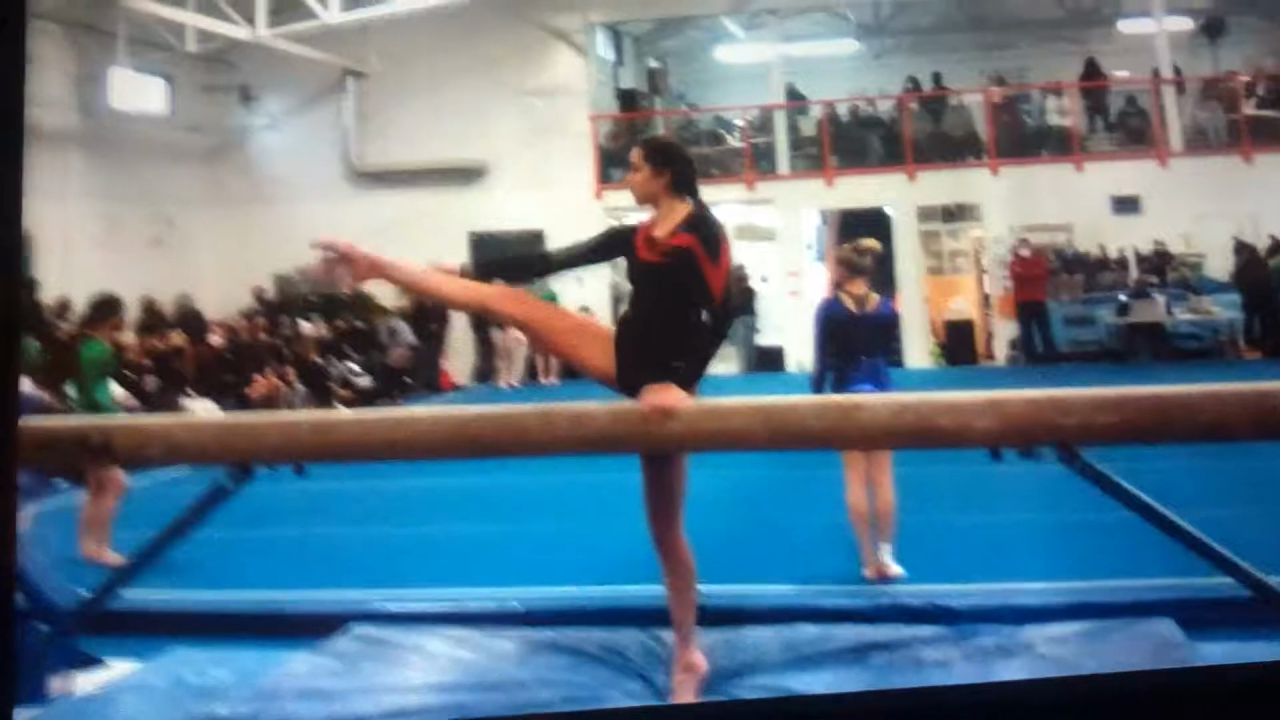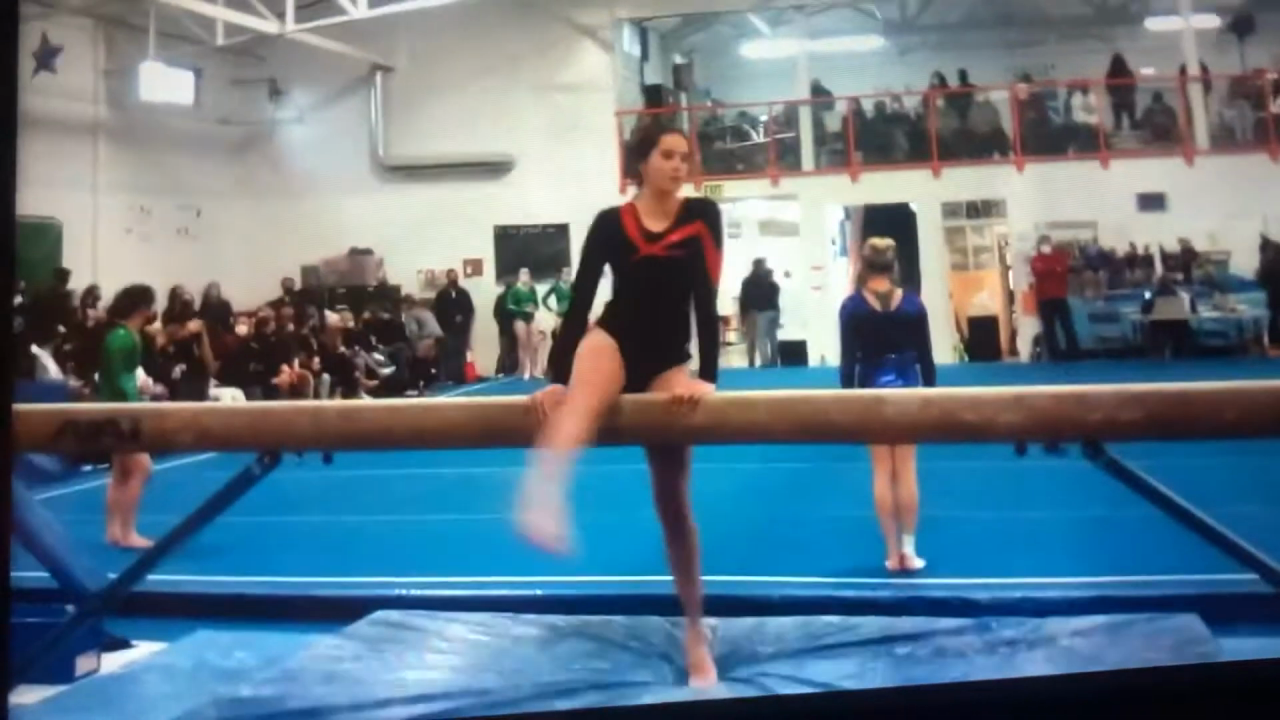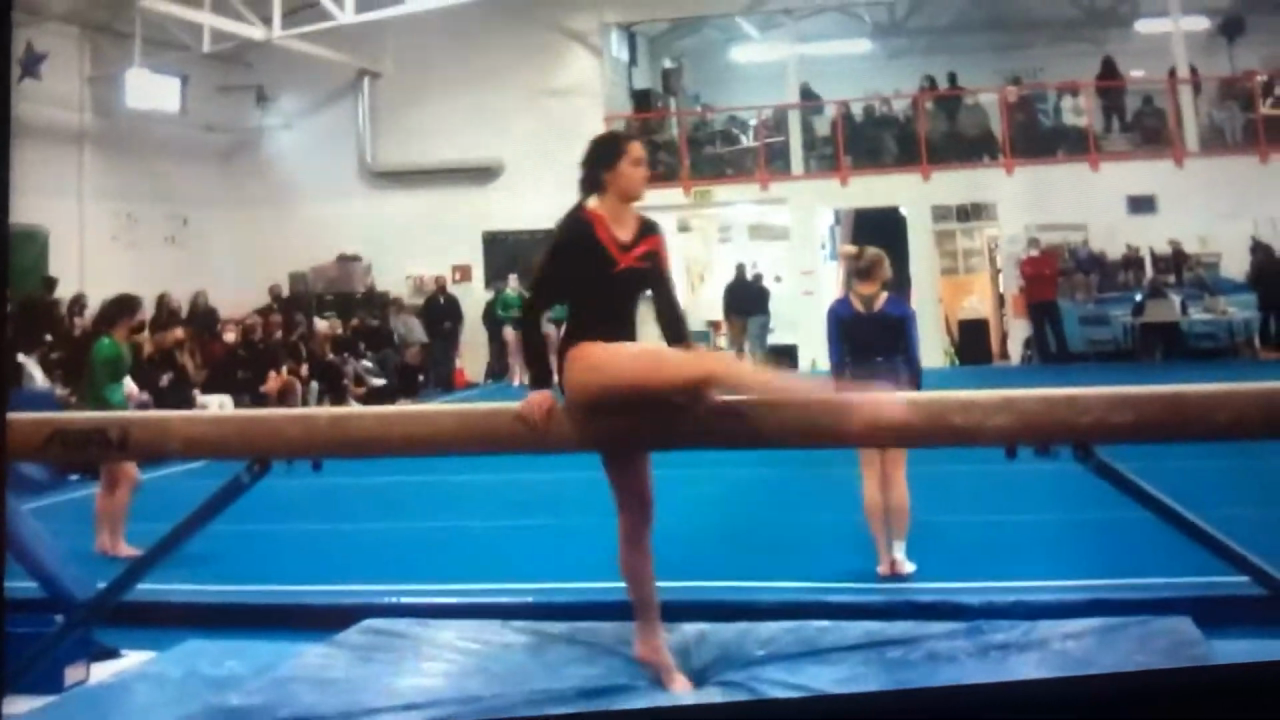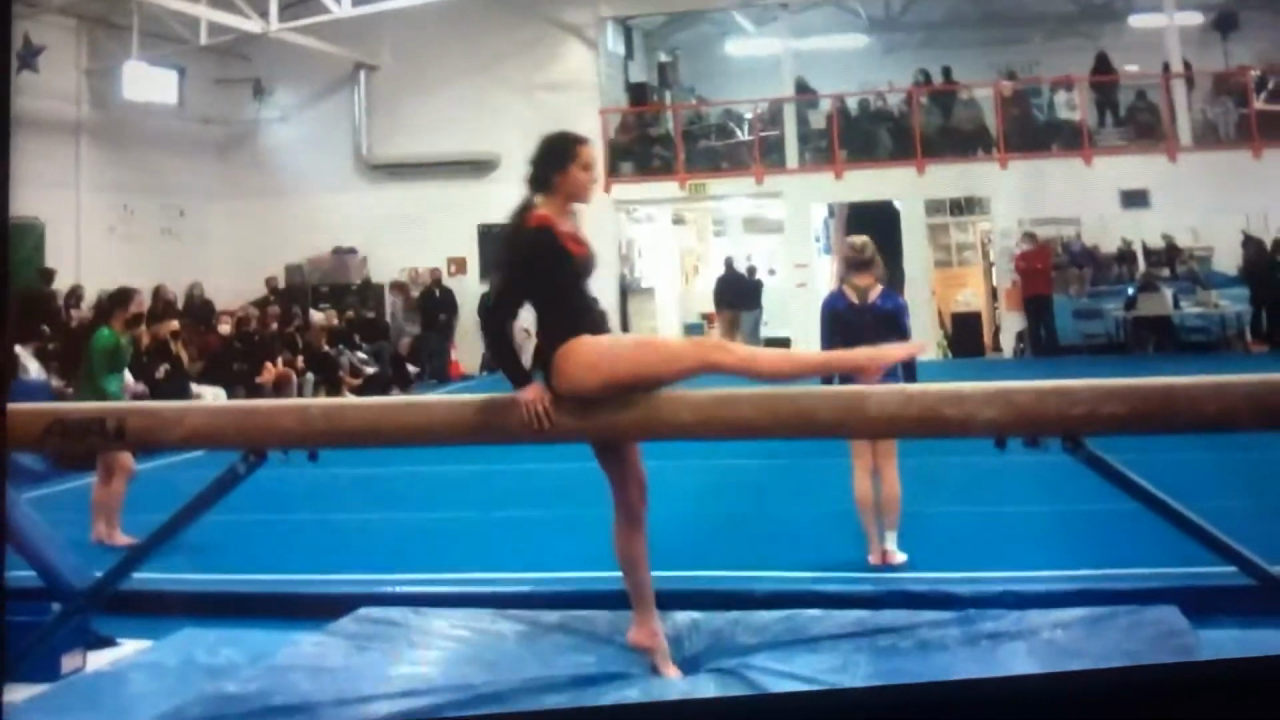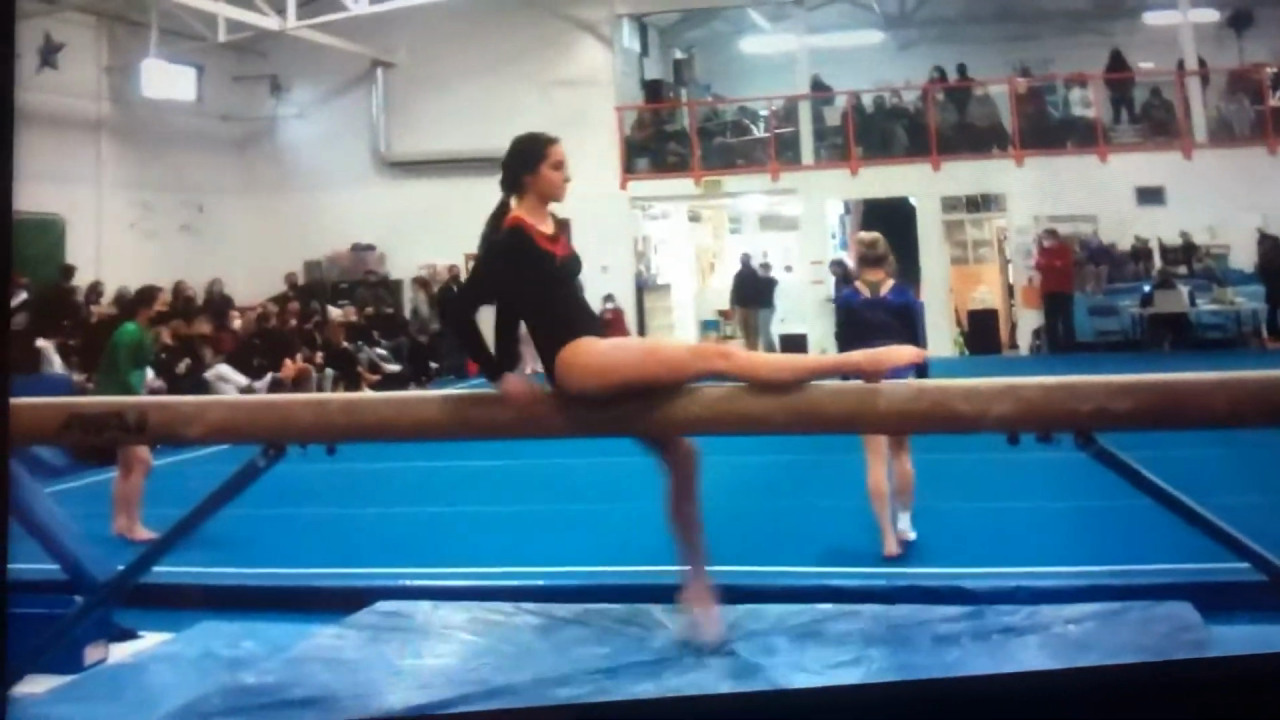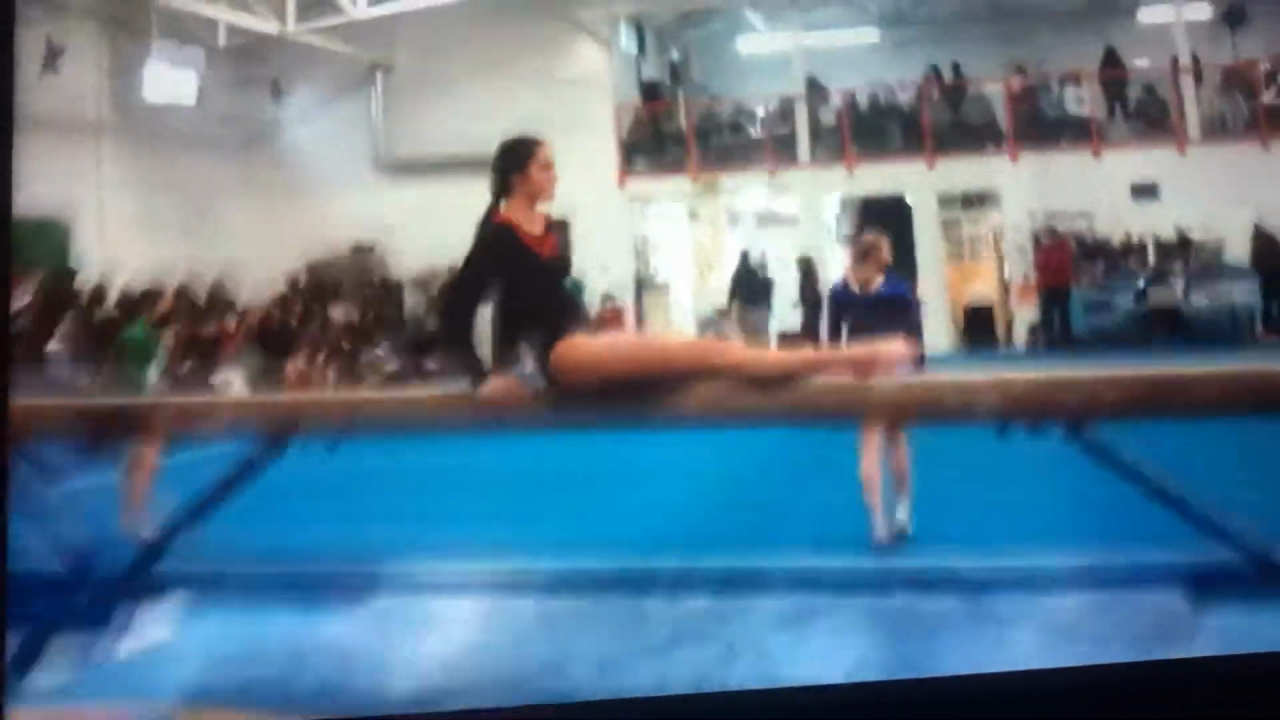
dt=0.4s
person 1, frame 1
left shoulder: (703, 231)
right shoulder: (635, 234)
left elbow: (719, 318)
right elbow: (558, 261)
left wrist: (682, 383)
right wrist: (473, 272)
left hip: (661, 380)
right hip: (620, 356)
left knee: (666, 524)
right knee: (506, 300)
left ankle: (687, 652)
right ankle: (377, 266)
person 1, frame 2
left shoulder: (702, 216)
right shoulder: (610, 223)
left elbow: (706, 299)
right elbow: (579, 301)
left wrist: (705, 378)
right wrist: (558, 380)
left hip: (665, 364)
right hip: (613, 344)
left knee: (673, 504)
right knee: (588, 390)
left ankle: (695, 634)
right ankle: (543, 496)
person 1, frame 3
left shoulder: (648, 230)
right shoulder: (577, 229)
left elbow: (668, 305)
right elbow: (533, 308)
left wrist: (689, 369)
right wrist: (539, 387)
left hip: (622, 373)
right hip: (586, 363)
left knee: (636, 510)
right knee: (716, 365)
left ankle: (651, 640)
right ankle: (856, 404)
person 1, frame 4
left shoulder: (567, 224)
right shoulder: (534, 233)
right elbow: (495, 318)
right wrist: (523, 384)
left hip: (594, 365)
right hip: (574, 362)
left knee: (631, 494)
right knee: (715, 352)
left ankle: (645, 625)
right ankle: (854, 359)
person 1, frame 5
left shoulder: (556, 227)
right shoulder: (511, 239)
right elbow: (459, 310)
right wrist: (502, 375)
left hip: (597, 356)
right hip: (577, 360)
left knee: (682, 456)
right knee: (717, 357)
left ankle: (697, 583)
right ankle: (856, 362)
person 1, frame 6
left shoulder: (545, 230)
right shoulder: (499, 238)
right elbow: (454, 308)
right wrist: (483, 377)
left hip: (590, 343)
right hip: (568, 355)
left knee: (712, 353)
right knee: (712, 354)
right ankle: (849, 357)
person 2, frame 1
left shoulder: (830, 308)
right shoulder: (886, 307)
left elbow: (823, 360)
right elbow: (889, 351)
left wrist: (817, 399)
left hip: (845, 396)
right hip: (880, 393)
left knee: (856, 481)
right knee: (883, 479)
left ankle: (869, 560)
right ankle: (886, 557)
person 2, frame 2
left shoulder: (853, 306)
right shoulder: (913, 303)
left elbow: (848, 358)
right elbow: (925, 355)
right wrist: (929, 392)
left hip: (871, 391)
right hip: (906, 389)
left knee: (882, 473)
right knee: (906, 471)
left ankle: (892, 552)
right ankle: (909, 550)
person 2, frame 3
left shoulder: (839, 310)
right shoulder: (899, 307)
left elbow: (837, 361)
right elbow: (911, 358)
left knee: (871, 478)
right knee: (896, 476)
left ankle: (883, 557)
right ankle: (899, 555)
person 2, frame 4
left shoulder: (833, 302)
right shoulder: (892, 300)
left elbow: (828, 353)
left hip: (852, 388)
right hip: (887, 386)
left knee: (862, 470)
right knee: (888, 469)
left ankle: (874, 548)
right ankle: (891, 547)
person 2, frame 5
left shoulder: (846, 299)
right shoulder: (904, 295)
left elbow: (844, 347)
right elbow: (918, 343)
right wrist: (922, 381)
right hip: (900, 377)
left knee: (876, 461)
right knee: (901, 453)
left ankle: (889, 538)
right ankle: (904, 523)
person 2, frame 6
left shoulder: (840, 292)
right shoulder: (898, 288)
left elbow: (834, 337)
right elbow: (912, 332)
right hip: (894, 366)
left knee: (869, 446)
right knee: (898, 441)
left ankle: (879, 522)
right ankle: (902, 512)
person 3, frame 1
left shoulder: (94, 345)
right shoulder: (95, 349)
right elbow: (91, 393)
right wrist: (112, 409)
left knee: (97, 487)
right knee: (115, 483)
left ankle: (88, 545)
right ankle: (100, 547)
person 3, frame 2
left shoulder: (129, 335)
right shoulder: (121, 337)
left elbow: (126, 376)
right elbow: (117, 381)
left wrist: (138, 388)
right wrist: (136, 401)
left knee: (121, 472)
right knee: (140, 468)
left ankle: (113, 530)
right ankle: (127, 532)
person 3, frame 3
left shoulder: (121, 345)
right shoulder: (106, 347)
left elbow: (114, 384)
right elbow: (101, 391)
left wrist: (125, 396)
right wrist: (121, 407)
left knee: (110, 481)
right knee: (128, 477)
left ankle: (103, 539)
right ankle: (116, 542)
person 3, frame 4
left shoulder: (123, 338)
right shoulder: (105, 338)
left elbow: (116, 375)
right elbow: (99, 381)
right wrist: (117, 402)
left knee: (106, 471)
right knee: (124, 467)
left ankle: (99, 528)
right ankle: (112, 531)
person 3, frame 5
left shoulder: (143, 333)
right shoulder: (130, 333)
left elbow: (137, 372)
right elbow: (124, 375)
right wrist: (140, 398)
left knee: (127, 464)
right knee: (141, 461)
left ankle: (120, 521)
right ankle: (132, 525)
person 3, frame 6
left shoulder: (144, 333)
right shoulder: (138, 335)
right elbow: (133, 373)
left knee: (139, 461)
right knee: (145, 461)
left ankle: (130, 518)
right ankle: (135, 519)
